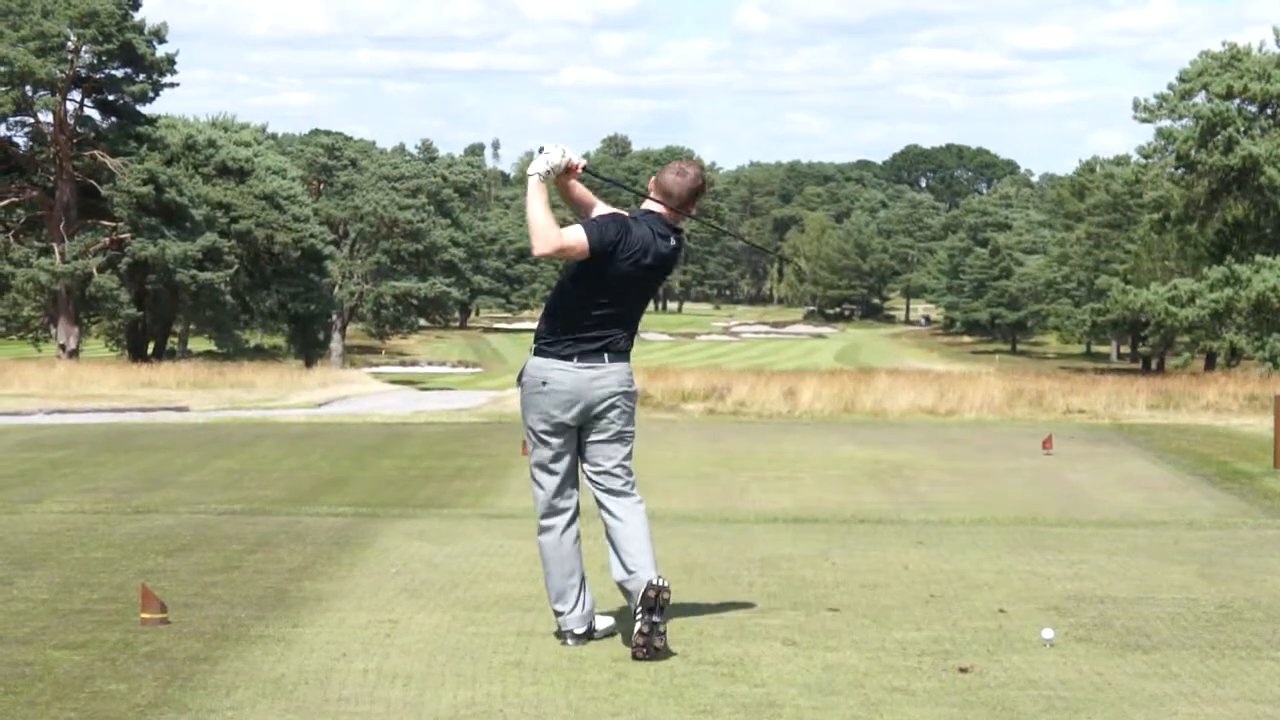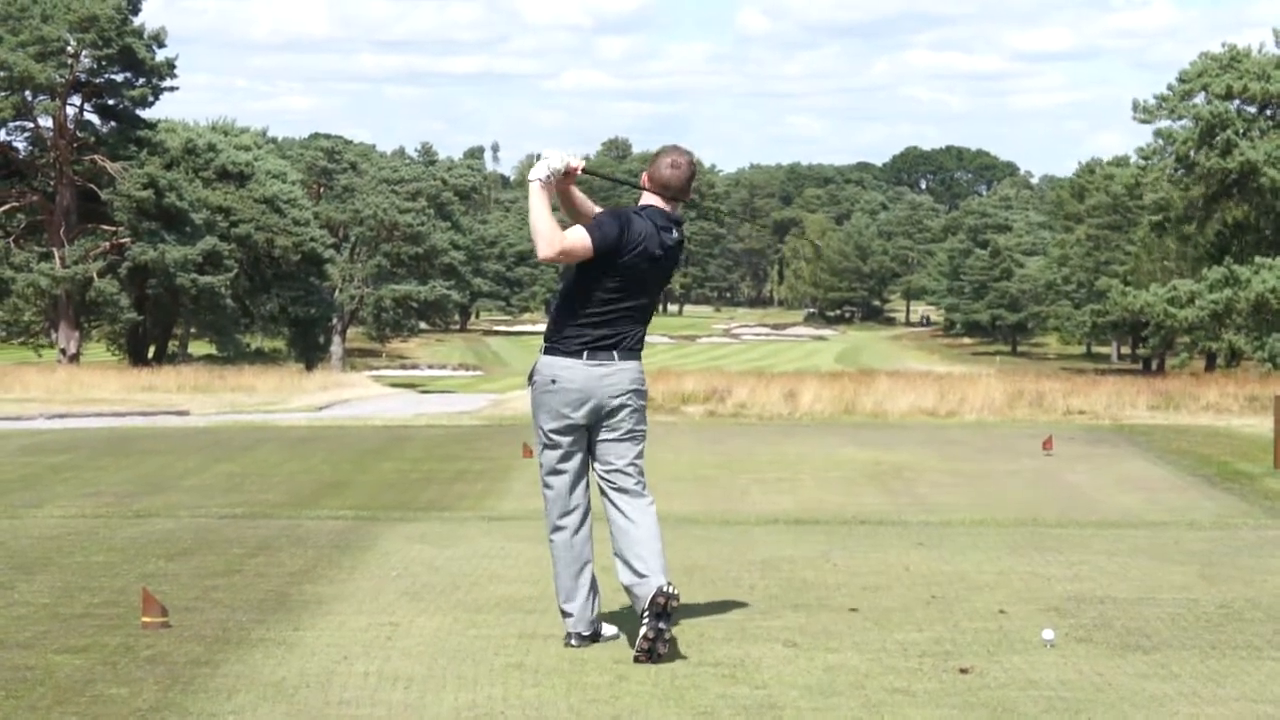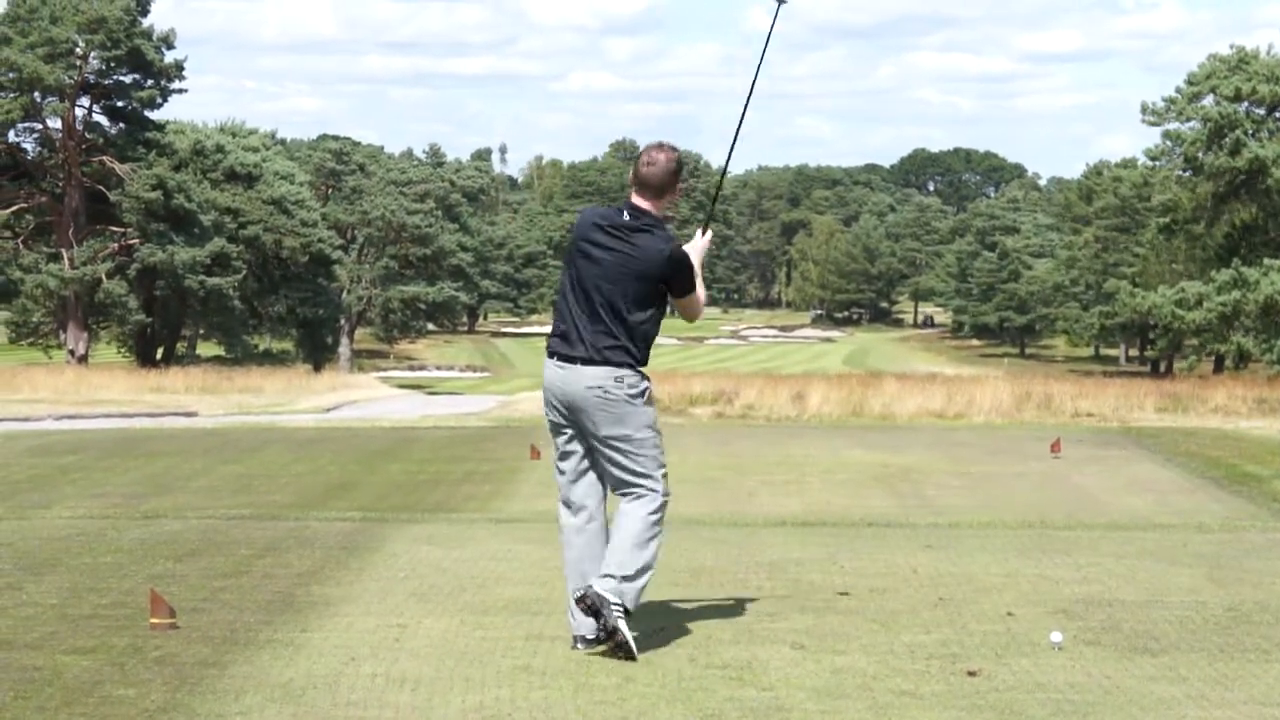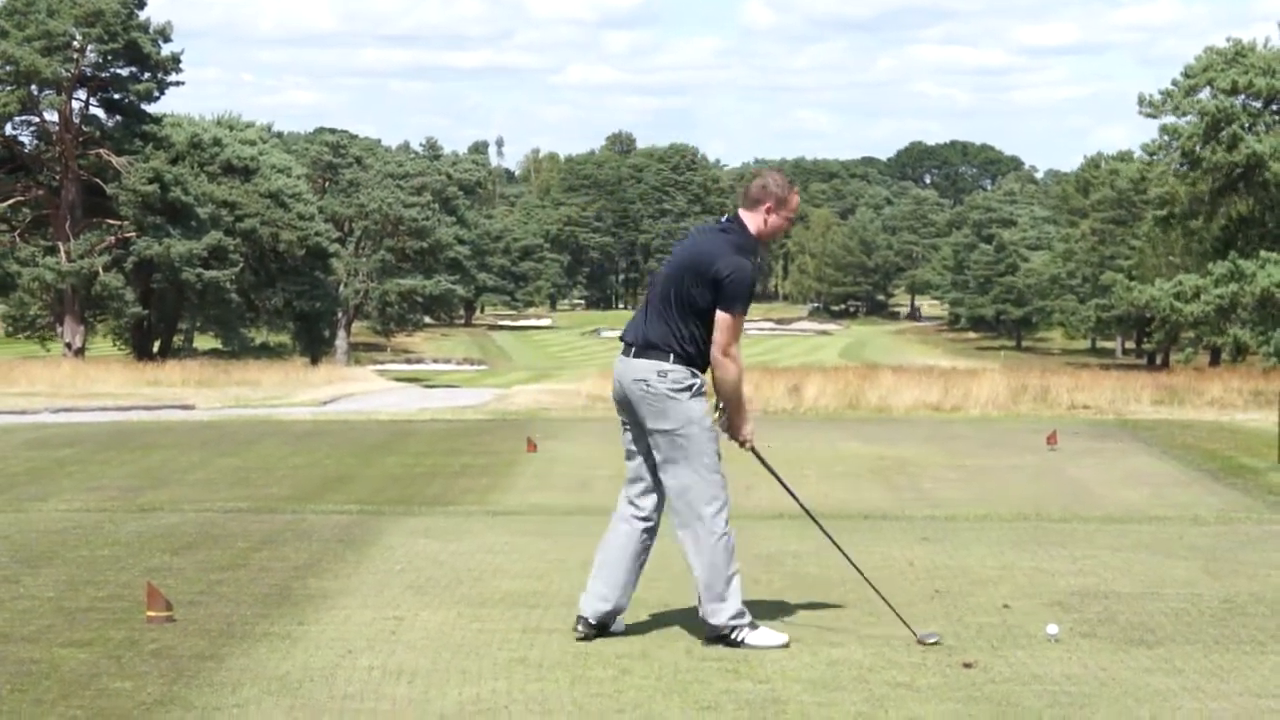
dt=0.7s
person 1, frame 1
left shoulder: (619, 231)
right shoulder: (667, 243)
left elbow: (545, 245)
right elbow: (593, 209)
left wrist: (538, 177)
right wrist: (565, 179)
left hip: (552, 374)
right hip: (610, 376)
left knee: (555, 503)
right knee: (617, 490)
left ankle: (574, 619)
right ankle: (645, 586)
person 1, frame 2
left shoulder: (624, 224)
right shoulder: (670, 240)
left elbow: (550, 249)
right elbow: (598, 225)
left wrist: (540, 182)
right wrist: (567, 187)
left hip: (564, 373)
right hip: (622, 375)
left knee: (565, 502)
right knee: (628, 491)
left ankle: (580, 621)
right ankle: (653, 591)
person 1, frame 3
left shoulder: (586, 223)
right shoulder: (666, 252)
right elbow: (691, 306)
right wrist: (696, 257)
left hip: (559, 375)
right hip: (611, 383)
left knee: (580, 501)
right knee: (646, 490)
left ankle: (585, 620)
right ankle: (609, 589)
person 1, frame 4
left shoulder: (709, 236)
right shoulder: (737, 264)
right elbow: (724, 355)
left wrist: (725, 405)
right wrist: (738, 418)
left hip: (634, 370)
right hip: (667, 378)
left knee: (641, 498)
right knee: (702, 500)
left ankle: (598, 609)
right ankle: (726, 619)
